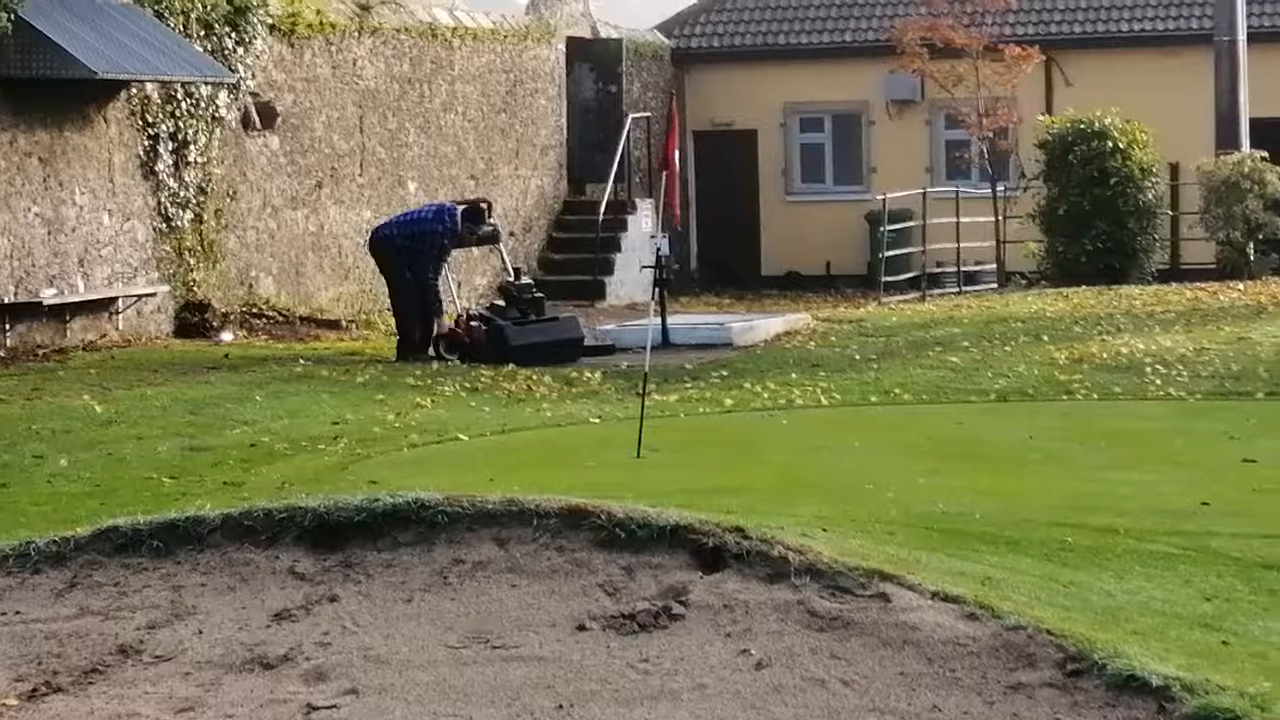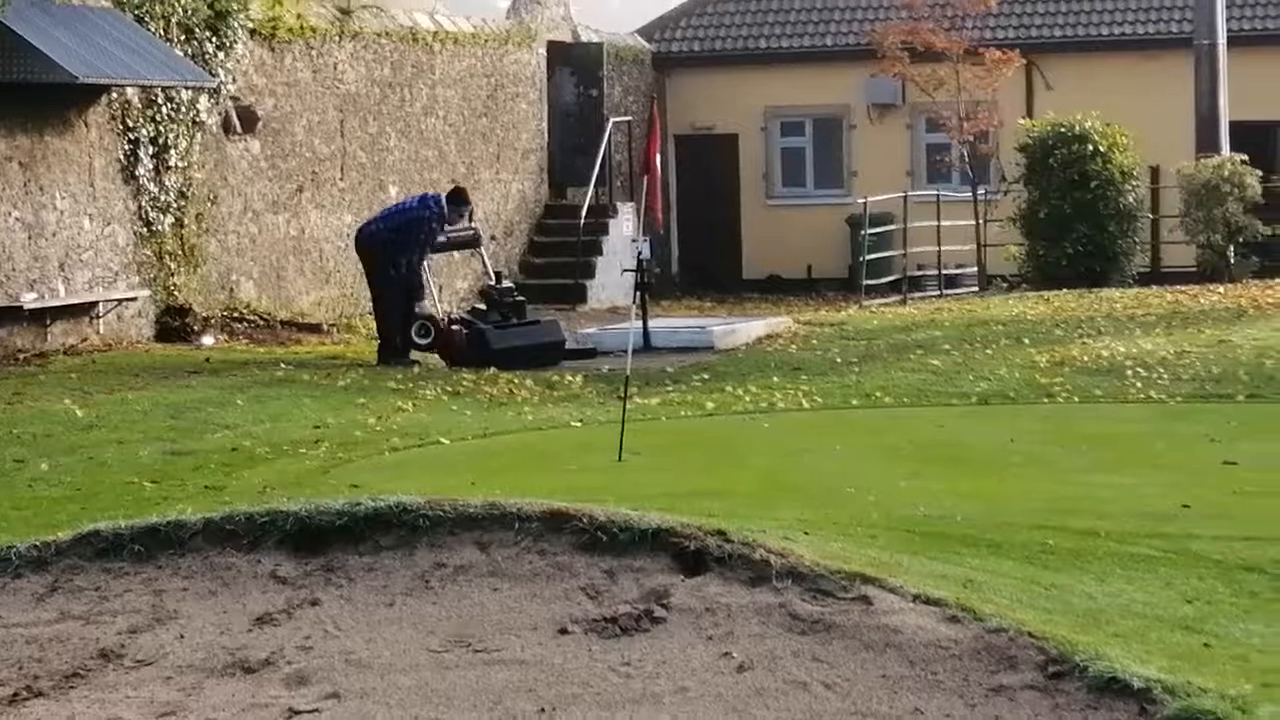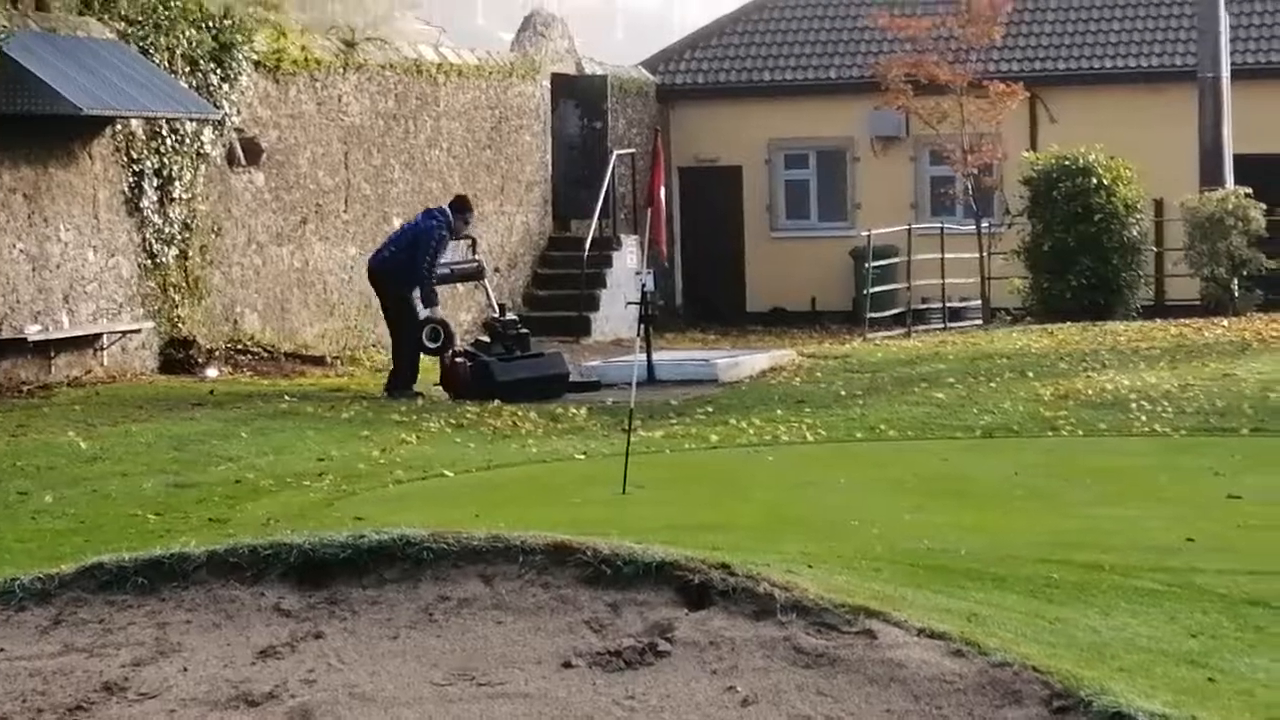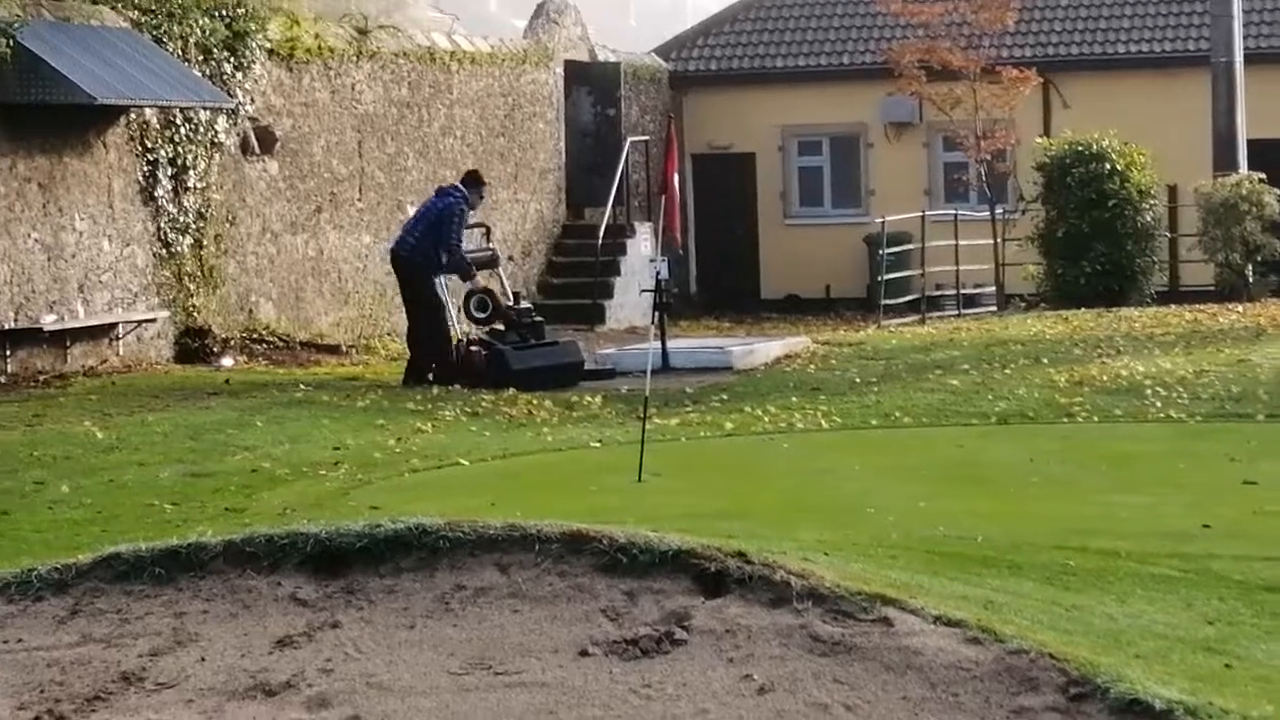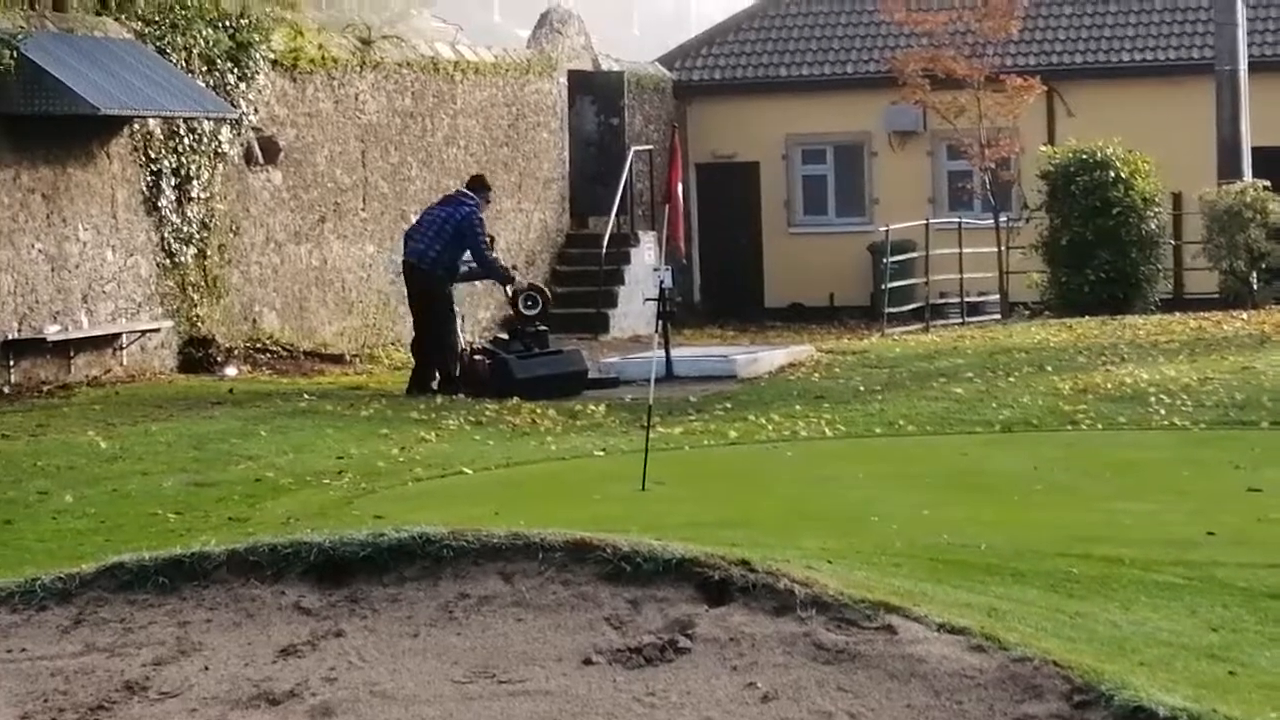
dt=0.2s
person 1, frame 1
left shoulder: (451, 214)
right shoulder: (441, 231)
right elbow: (430, 275)
right wrist: (440, 316)
left hip: (402, 246)
right hip: (386, 245)
left knee: (421, 294)
right knee: (408, 295)
left ankle: (419, 349)
right ankle: (409, 351)
person 1, frame 2
left shoulder: (433, 206)
right shoulder: (428, 218)
right elbow: (413, 261)
right wrist: (420, 299)
left hip: (384, 245)
right hip: (373, 244)
left knee: (405, 297)
right knee: (390, 298)
left ankle: (400, 352)
right ankle: (390, 354)
person 1, frame 3
left shoulder: (435, 223)
right shoulder: (437, 230)
right elbow: (424, 270)
right wrist: (432, 305)
left hip: (387, 272)
right hip: (389, 274)
left knee: (410, 328)
right knee: (410, 328)
left ankle: (403, 384)
right ankle: (399, 385)
person 1, frame 4
left shoulder: (445, 200)
right shoulder: (457, 207)
right elbow: (452, 247)
right wrist: (471, 276)
left hip: (404, 258)
right hip: (416, 263)
left knee: (421, 318)
right knee: (436, 318)
left ankle: (417, 373)
right ankle: (446, 373)
person 1, frame 5
left shoulder: (441, 206)
right shoulder: (472, 215)
left elbow: (410, 234)
right elbow: (483, 256)
right wrist: (509, 278)
left hip: (412, 268)
right hip: (433, 275)
left knee: (425, 328)
right knee: (445, 331)
left ankle: (420, 382)
right ankle: (449, 385)
